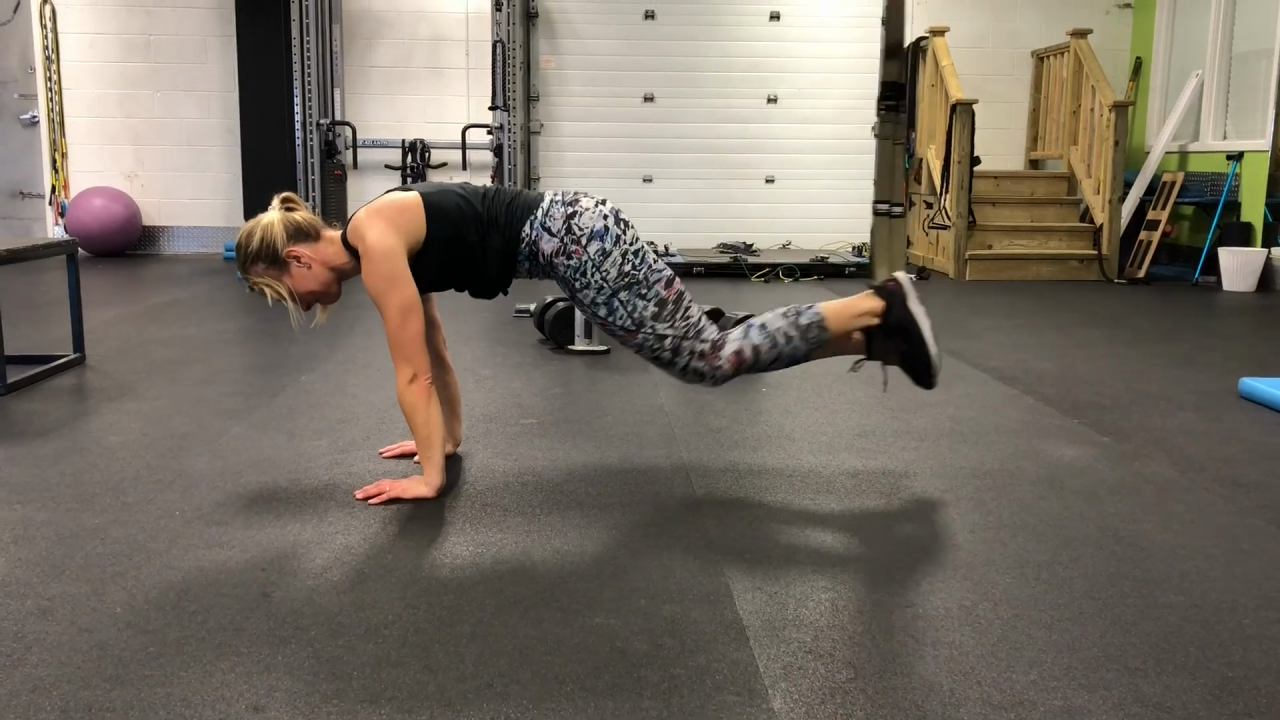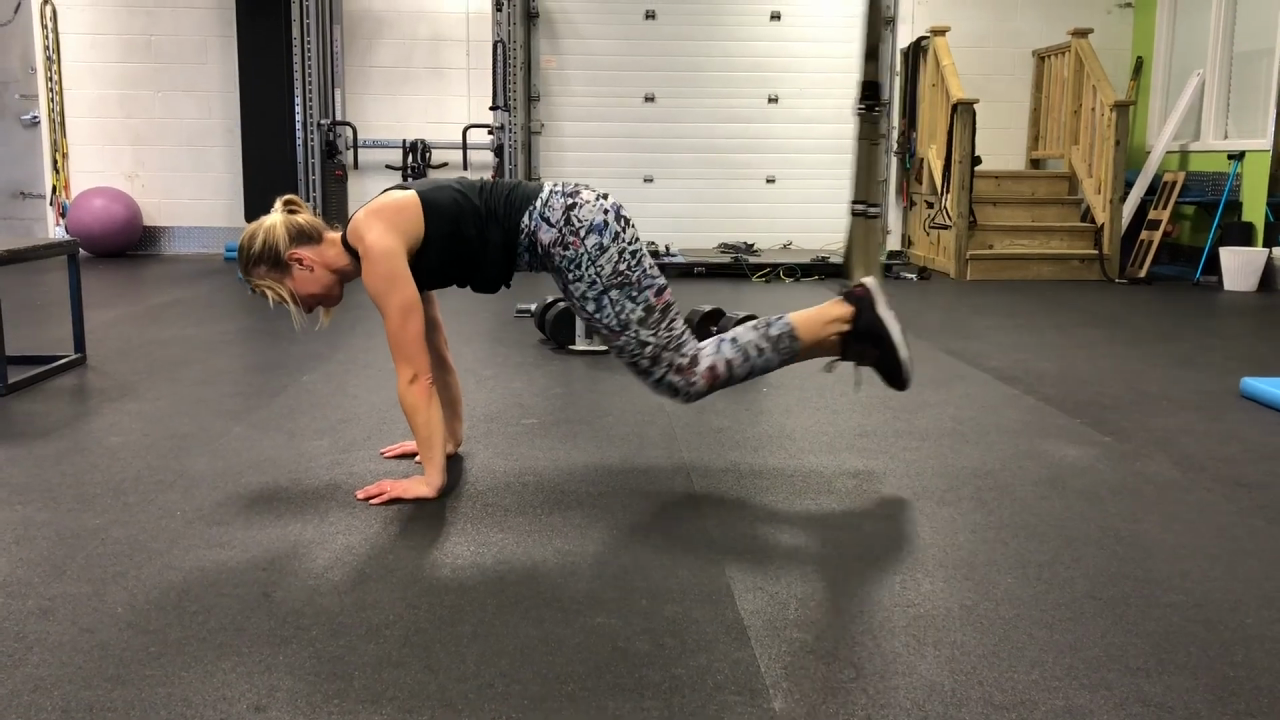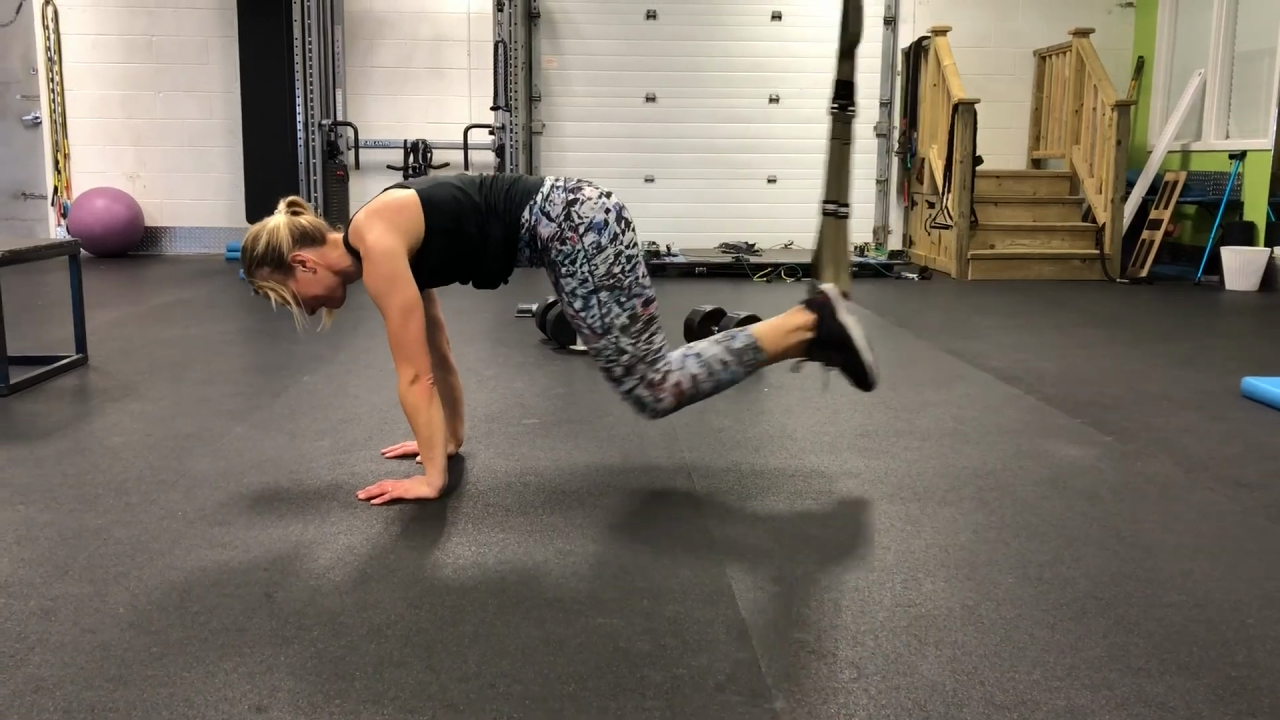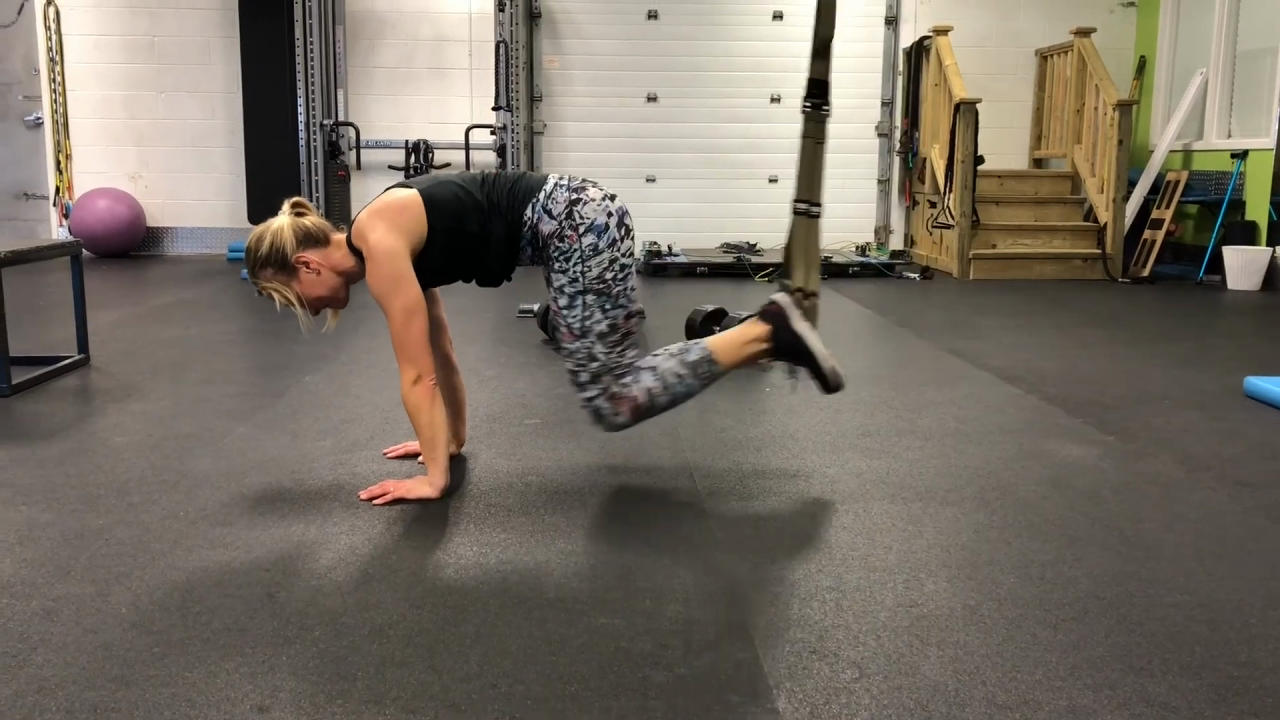
dt=0.1s
person 1, frame 1
left shoulder: (373, 244)
right shoulder: (386, 245)
left elbow: (412, 373)
right elbow: (434, 356)
left wrist: (430, 475)
right wrist: (447, 439)
left hip: (575, 235)
right hip: (574, 235)
left knee: (708, 357)
right knee: (702, 351)
left ankle: (877, 309)
right ankle: (873, 334)
person 1, frame 2
left shoulder: (374, 245)
right shoulder: (385, 245)
left elbow: (413, 373)
right elbow: (434, 354)
left wrist: (431, 477)
right wrist: (448, 438)
left hip: (571, 226)
right hip: (567, 228)
left knee: (684, 373)
right knee: (682, 364)
left ankle: (847, 314)
right ankle: (848, 334)
person 1, frame 3
left shoulder: (374, 245)
right shoulder: (393, 244)
left elbow: (415, 373)
right elbow: (437, 354)
left wrist: (433, 477)
right wrist: (449, 438)
left hip: (575, 221)
right hip: (578, 221)
left knee: (651, 389)
right knee: (642, 374)
left ankle: (808, 322)
right ankle: (803, 329)
person 1, frame 4
left shoulder: (379, 245)
right shoulder: (393, 244)
left elbow: (417, 373)
right elbow: (437, 353)
left wrist: (434, 477)
right wrist: (452, 437)
left hip: (575, 220)
right hip: (573, 218)
left knee: (614, 403)
right knee: (616, 382)
left ankle: (767, 331)
right ankle: (769, 336)
